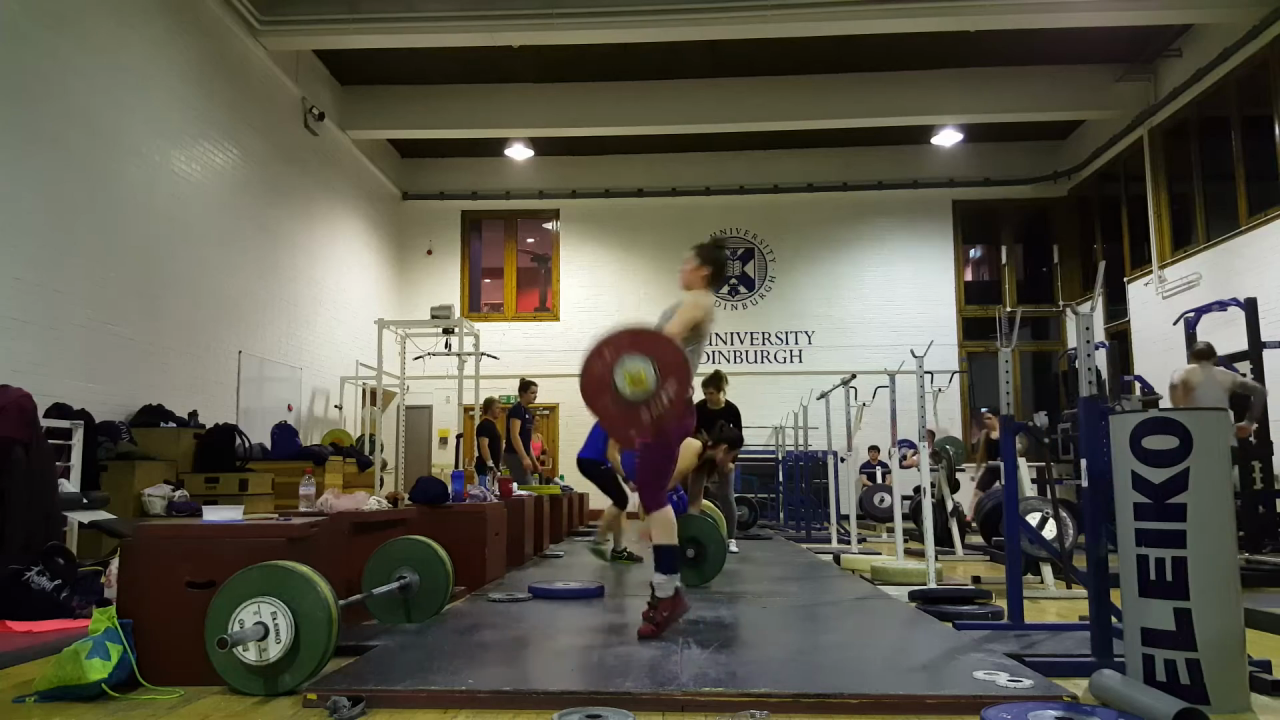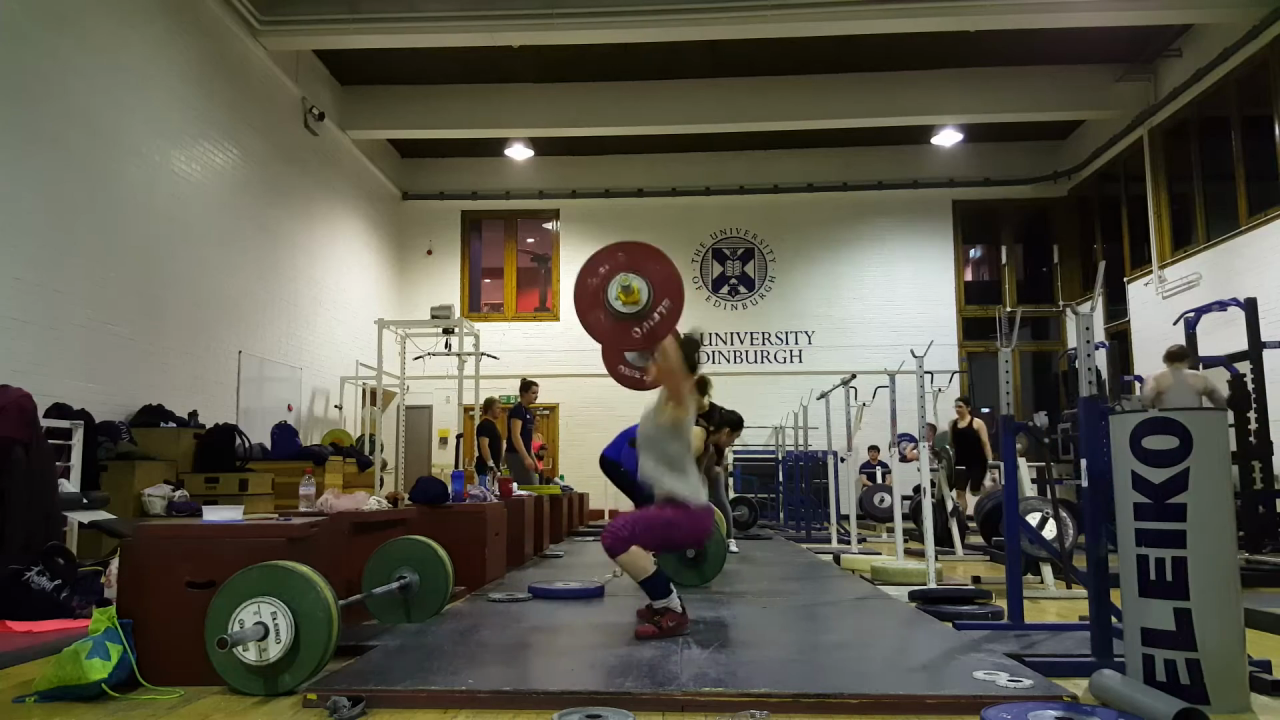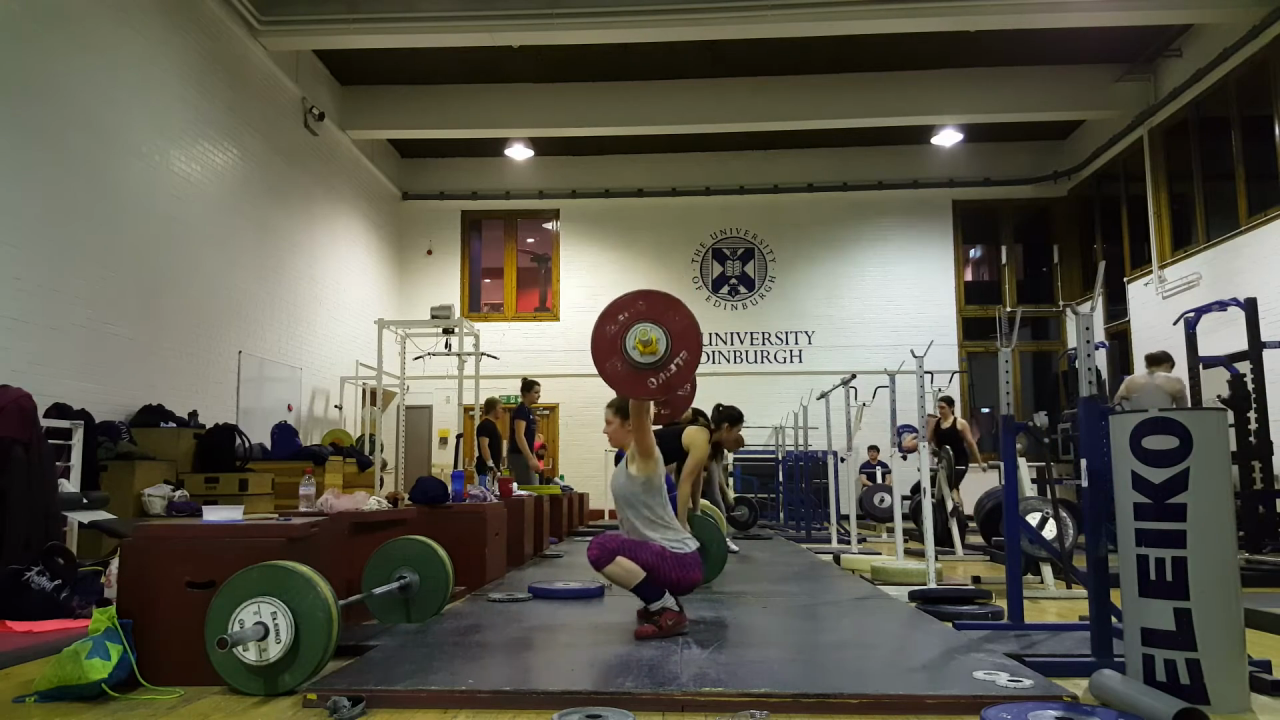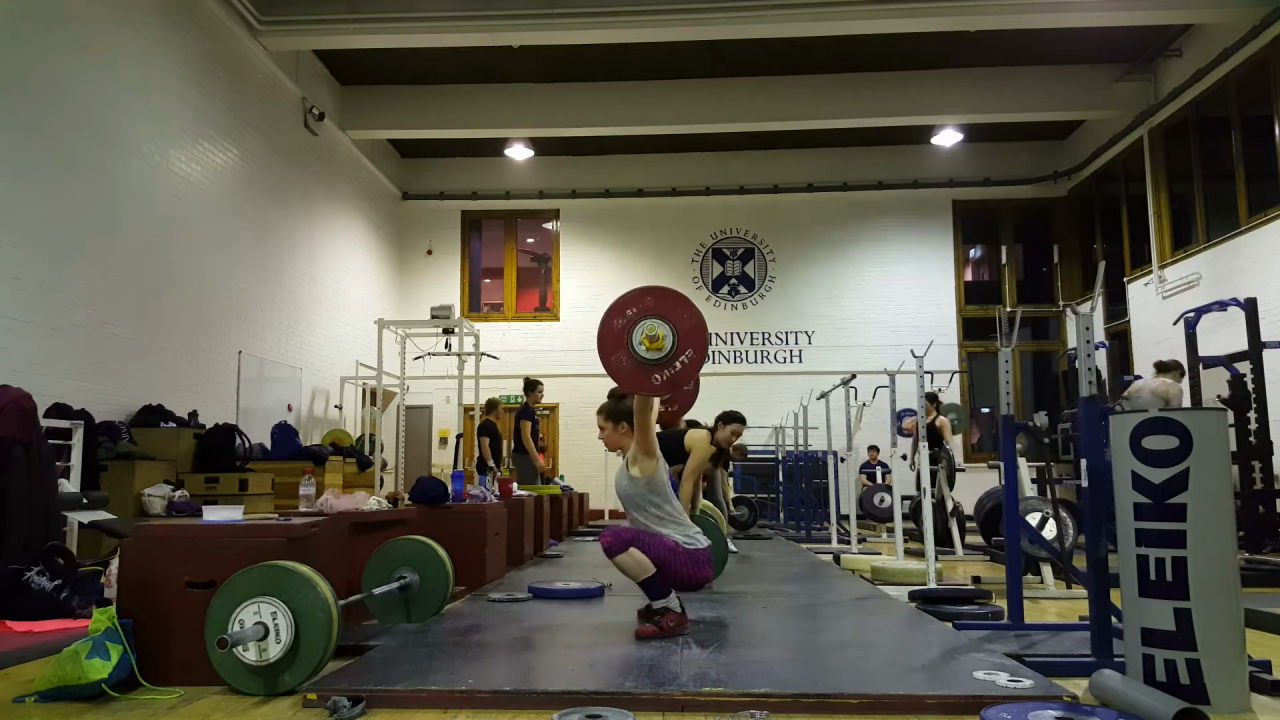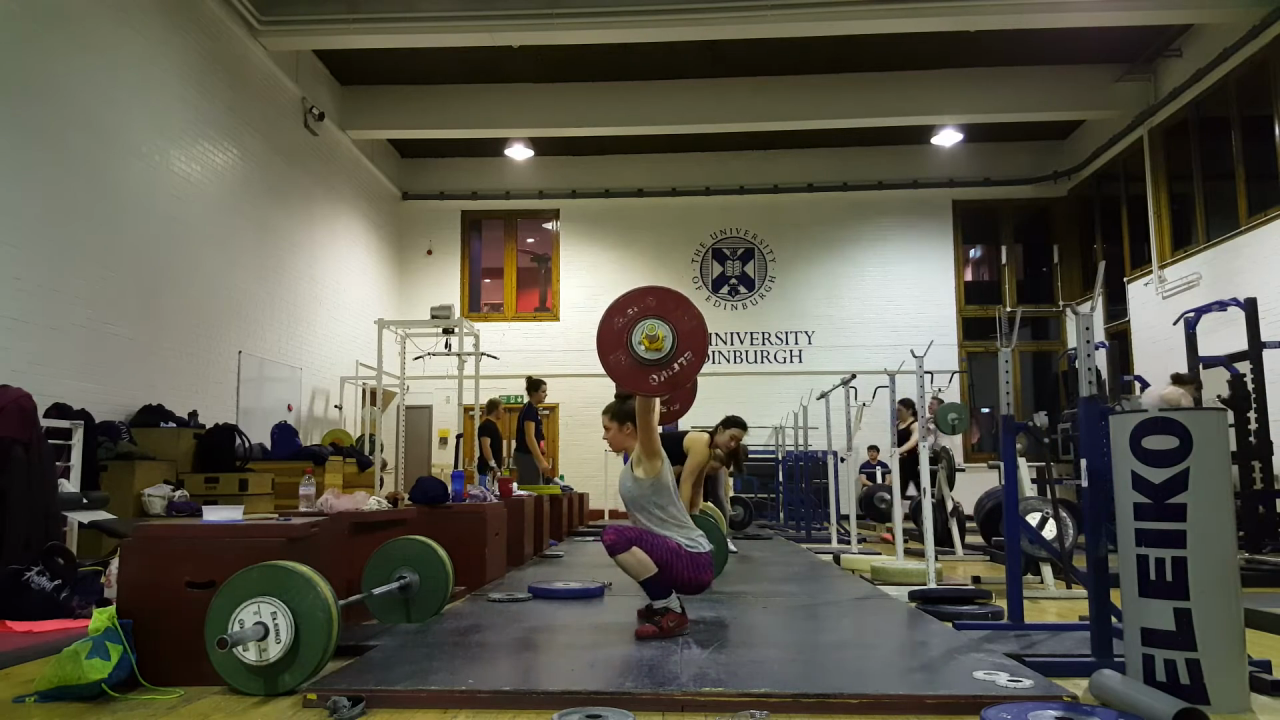
dt=0.3s
person 1, frame 1
left shoulder: (698, 303)
right shoulder: (694, 304)
left elbow: (673, 331)
left hip: (669, 408)
right hip: (666, 407)
left knee: (652, 501)
right knee: (653, 501)
left ankle: (667, 595)
right ankle: (666, 588)
person 1, frame 2
left shoulder: (677, 399)
right shoulder: (670, 401)
left elbow: (667, 354)
left hip: (689, 515)
right hip: (675, 505)
left knee: (615, 535)
right knee: (622, 537)
left ankle: (671, 611)
right ankle: (666, 599)
person 1, frame 3
left shoulder: (642, 455)
right shoulder: (634, 456)
left elbow: (640, 412)
right elbow: (644, 411)
left hip: (679, 562)
right hip: (673, 556)
left knee: (600, 550)
right knee: (608, 549)
left ankle: (668, 612)
right ankle: (662, 601)
person 1, frame 4
left shoulder: (642, 455)
right shoulder: (636, 457)
left elbow: (643, 411)
right elbow: (649, 412)
left hip: (690, 559)
right hip: (682, 554)
left knee: (614, 539)
right knee: (620, 540)
left ankle: (671, 612)
right ankle: (665, 601)
person 1, frame 5
left shoulder: (646, 457)
right shoulder: (639, 457)
left elbow: (645, 414)
right elbow: (651, 415)
left hip: (691, 562)
right hip: (686, 556)
left knee: (615, 537)
right knee: (622, 539)
left ankle: (671, 613)
right ankle: (666, 602)
